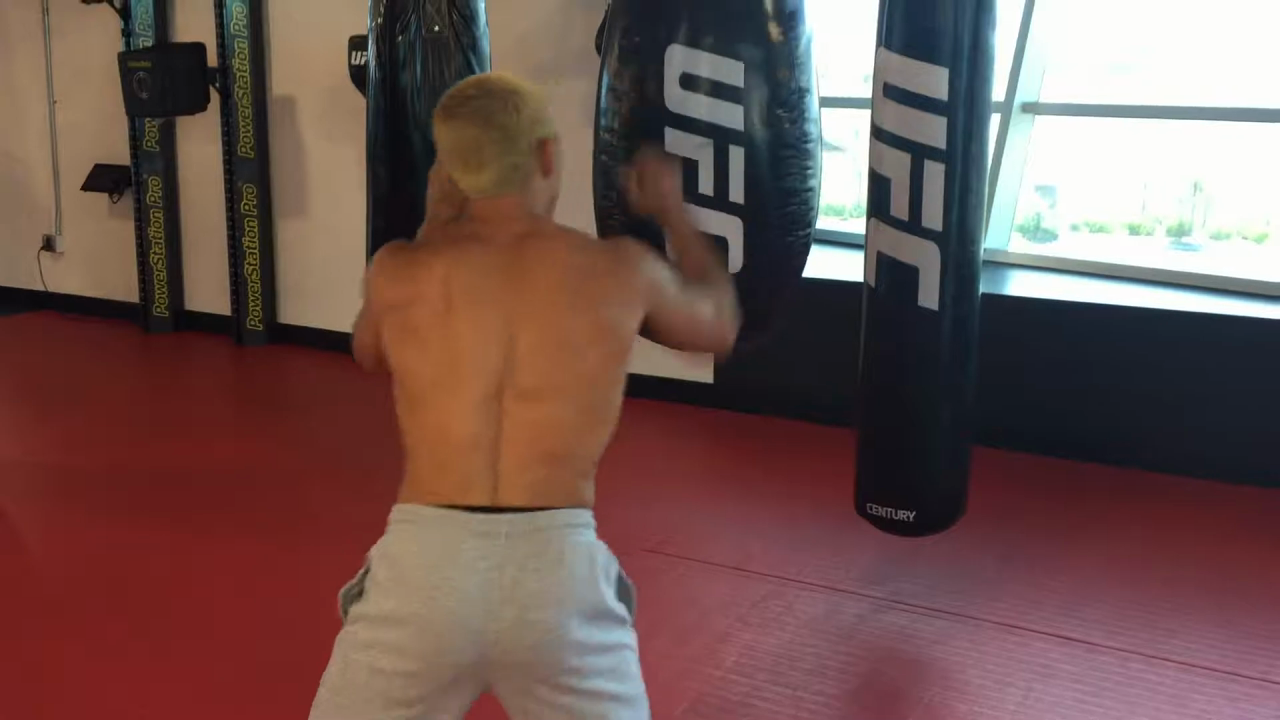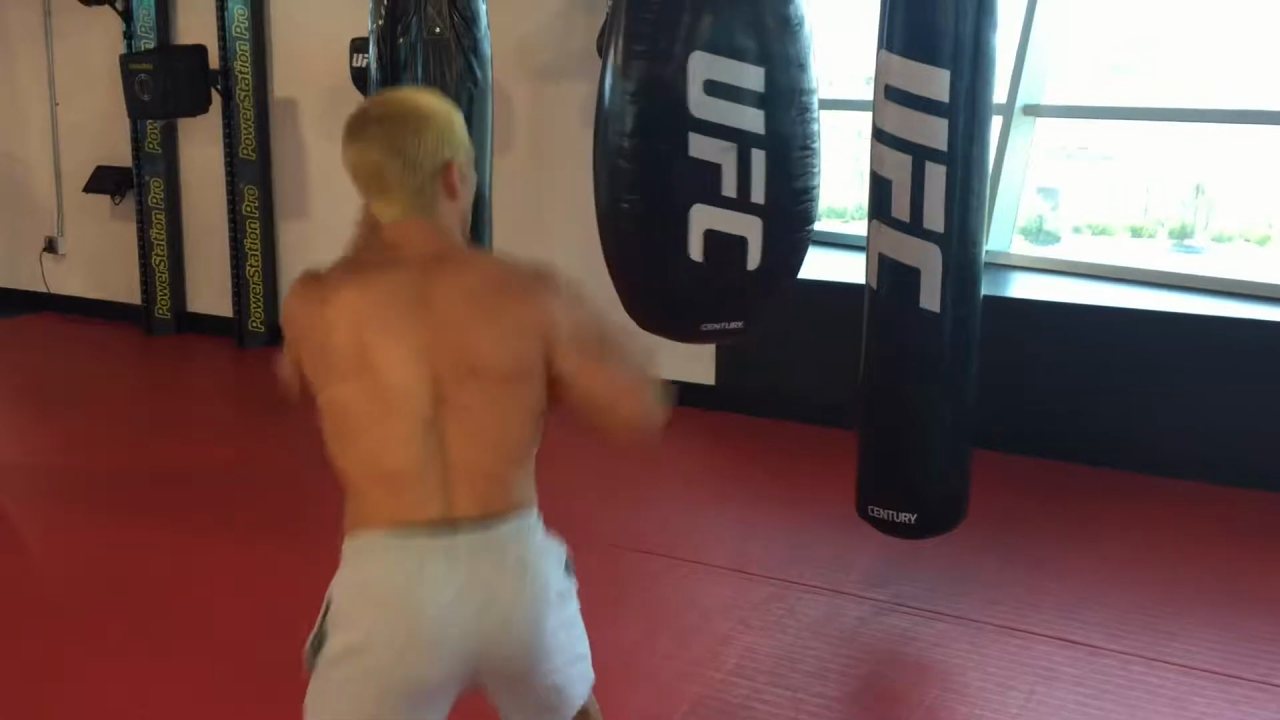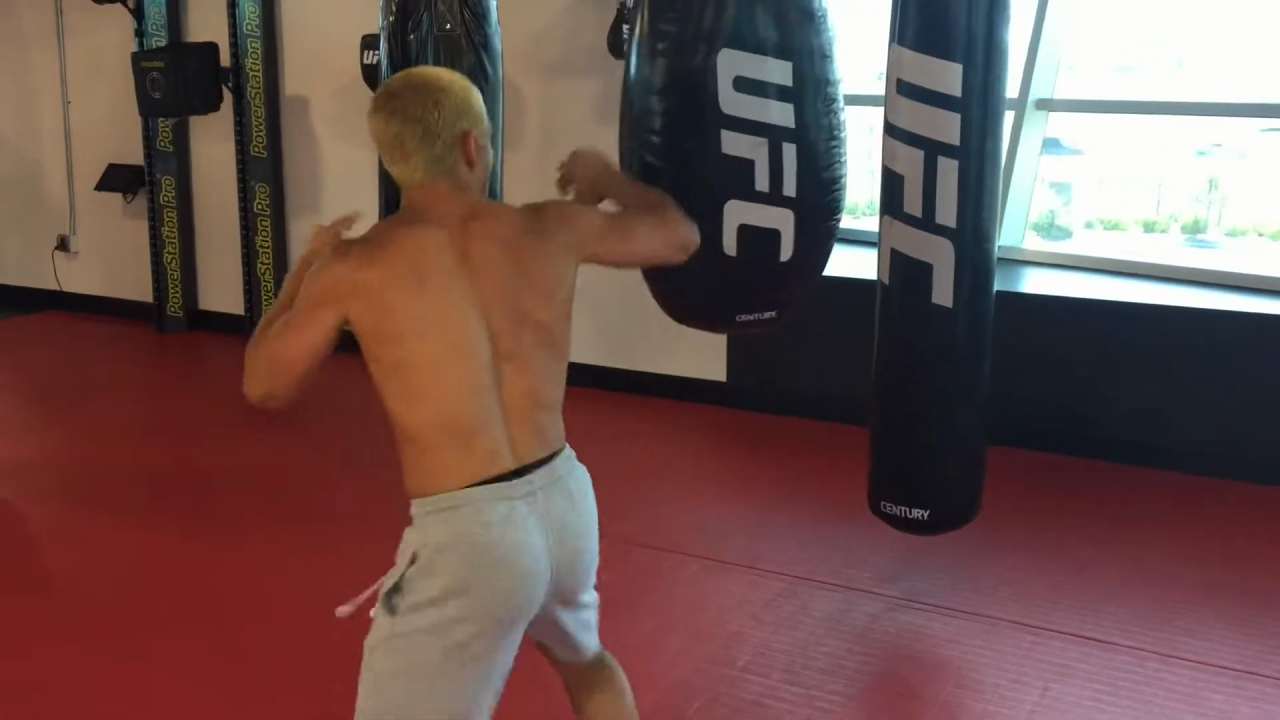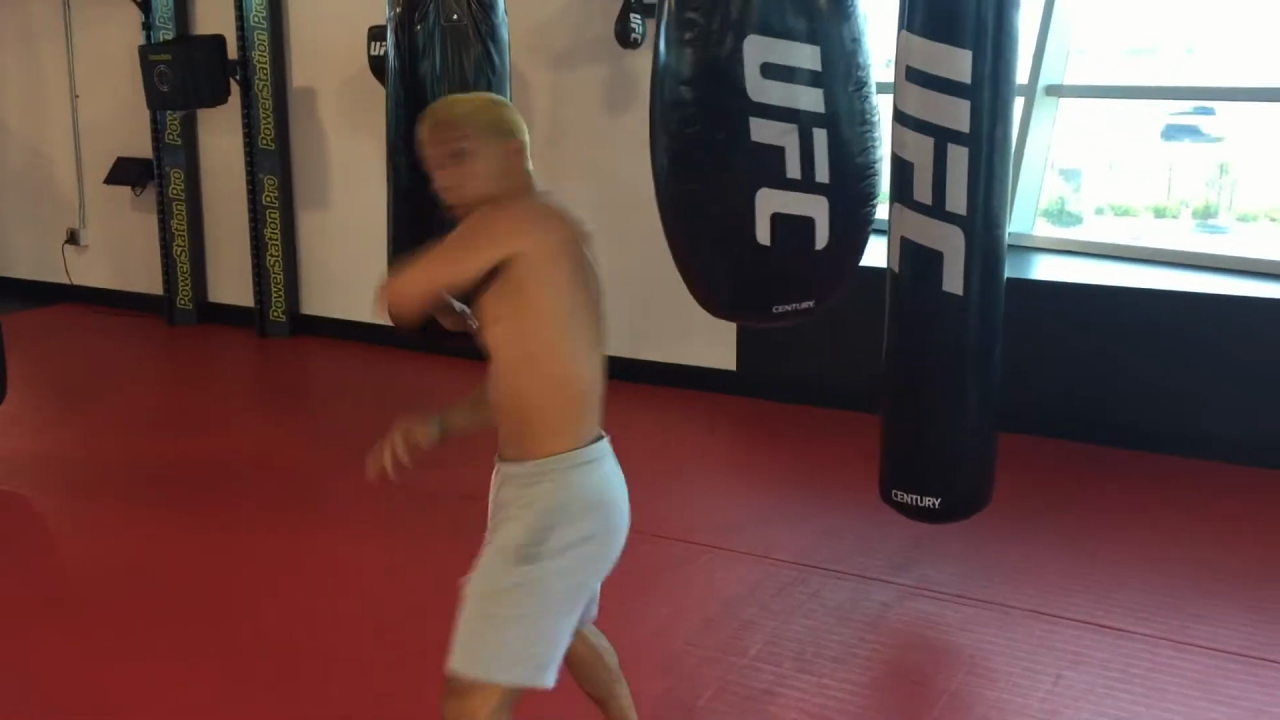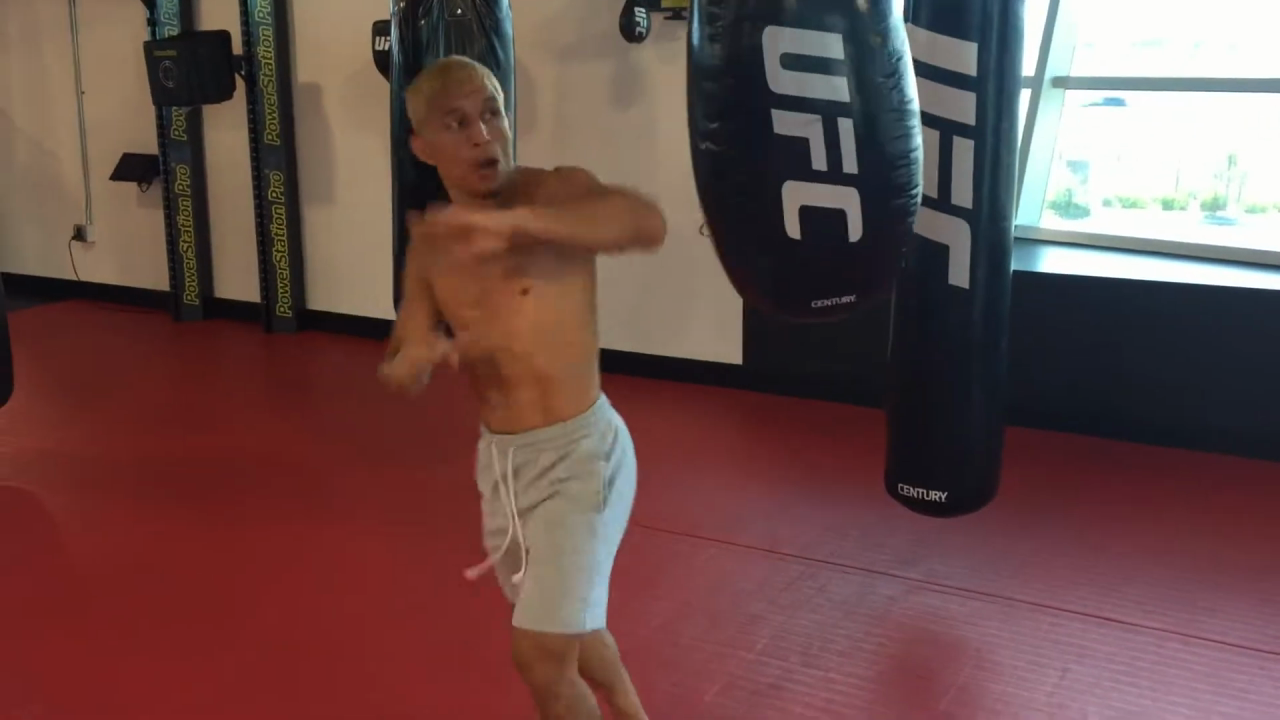
dt=0.3s
person 1, frame 1
left shoulder: (395, 274)
right shoulder: (618, 273)
right elbow: (717, 327)
left wrist: (433, 223)
right wrist: (673, 210)
left hip: (425, 566)
right hip: (557, 570)
person 1, frame 2
left shoulder: (314, 303)
right shoulder: (531, 295)
right elbow: (644, 413)
right wrist: (590, 337)
left hip: (388, 594)
right hip: (516, 574)
person 1, frame 3
left shoulder: (353, 267)
right shoulder: (549, 230)
left elbow: (263, 386)
right elbow: (680, 238)
left wrist: (308, 266)
right wrist: (606, 181)
left hip: (467, 537)
right hip: (564, 505)
right knee: (584, 660)
person 1, frame 4
left shoulder: (522, 220)
right shoulder: (541, 238)
left elbow: (401, 297)
left wrist: (450, 308)
right wrist: (438, 423)
left hip: (554, 496)
right hip: (586, 483)
right knee: (561, 627)
person 1, frame 5
left shoulder: (554, 190)
right shoulder: (428, 245)
left elbow: (648, 224)
right elbow: (399, 361)
left wrist: (517, 218)
right wrist: (406, 366)
left hip: (580, 453)
right hip: (500, 461)
left knee: (545, 658)
right knee: (569, 625)
